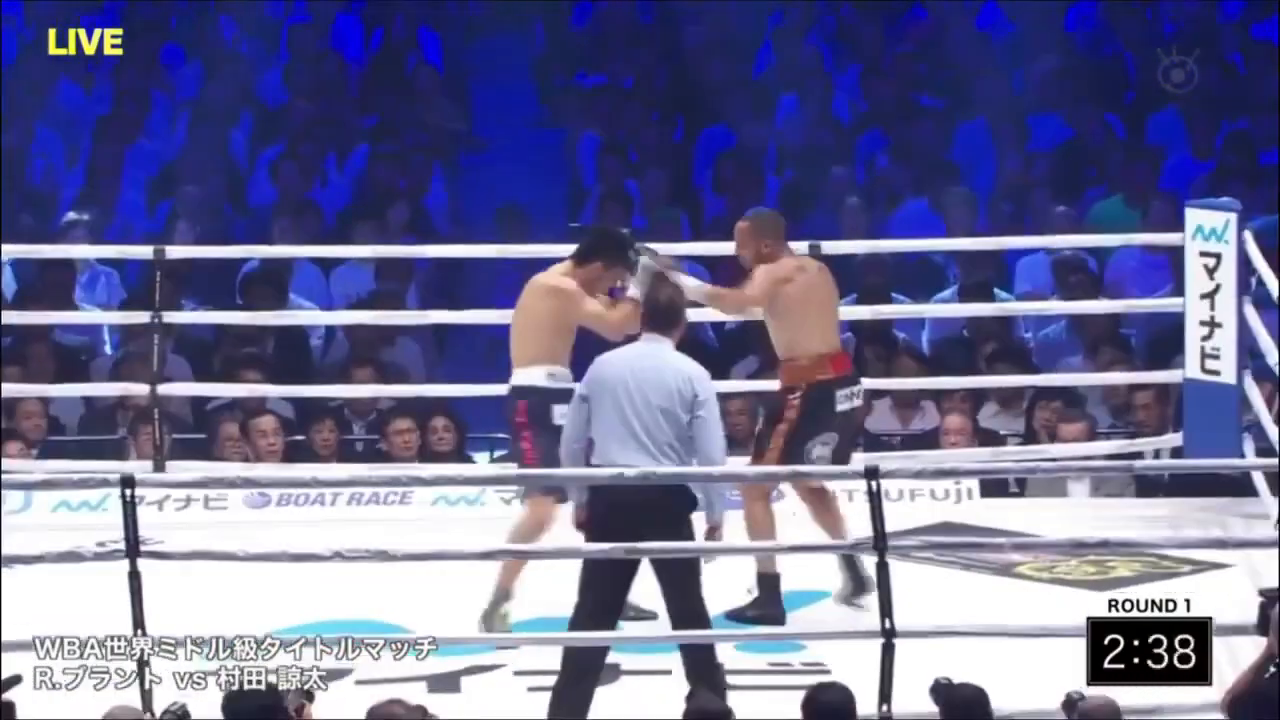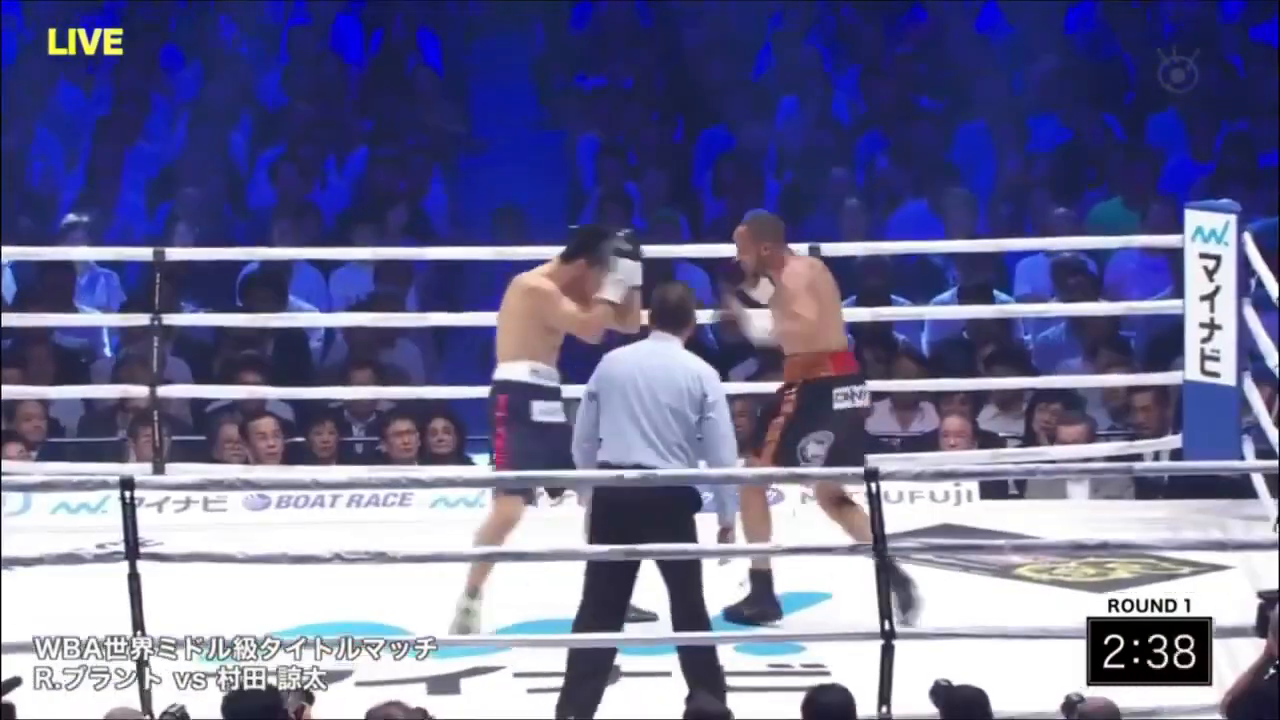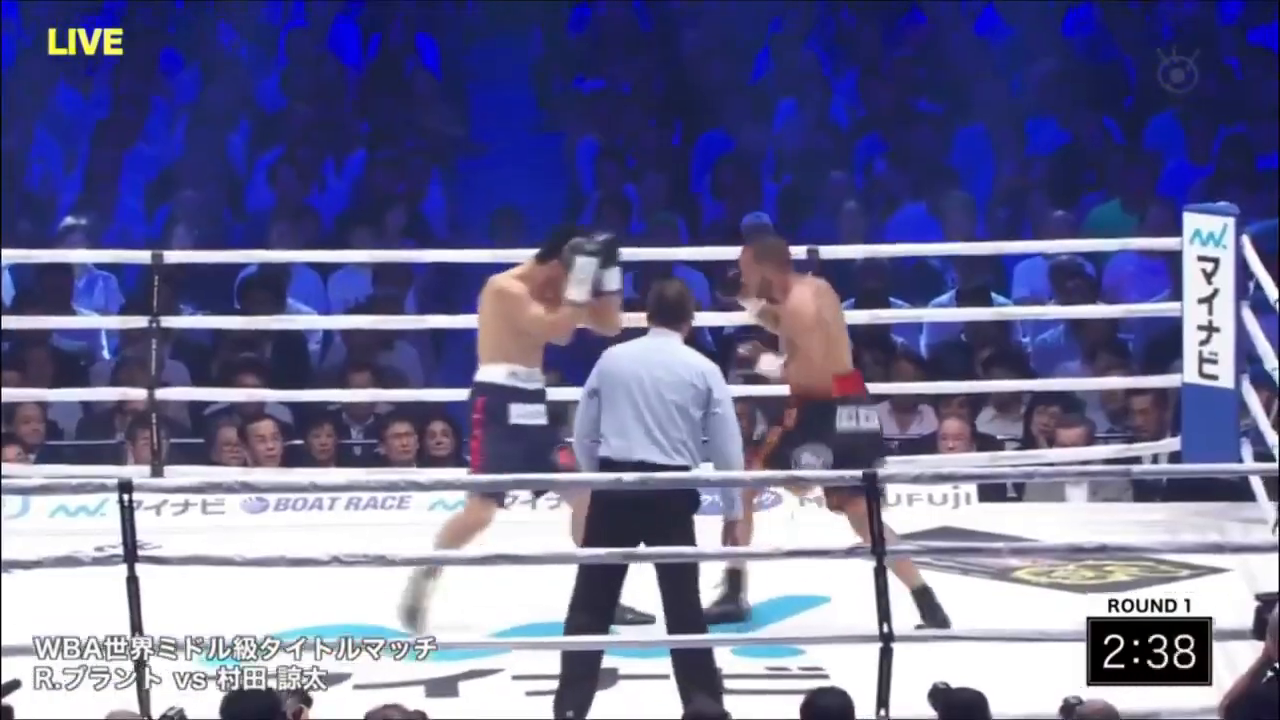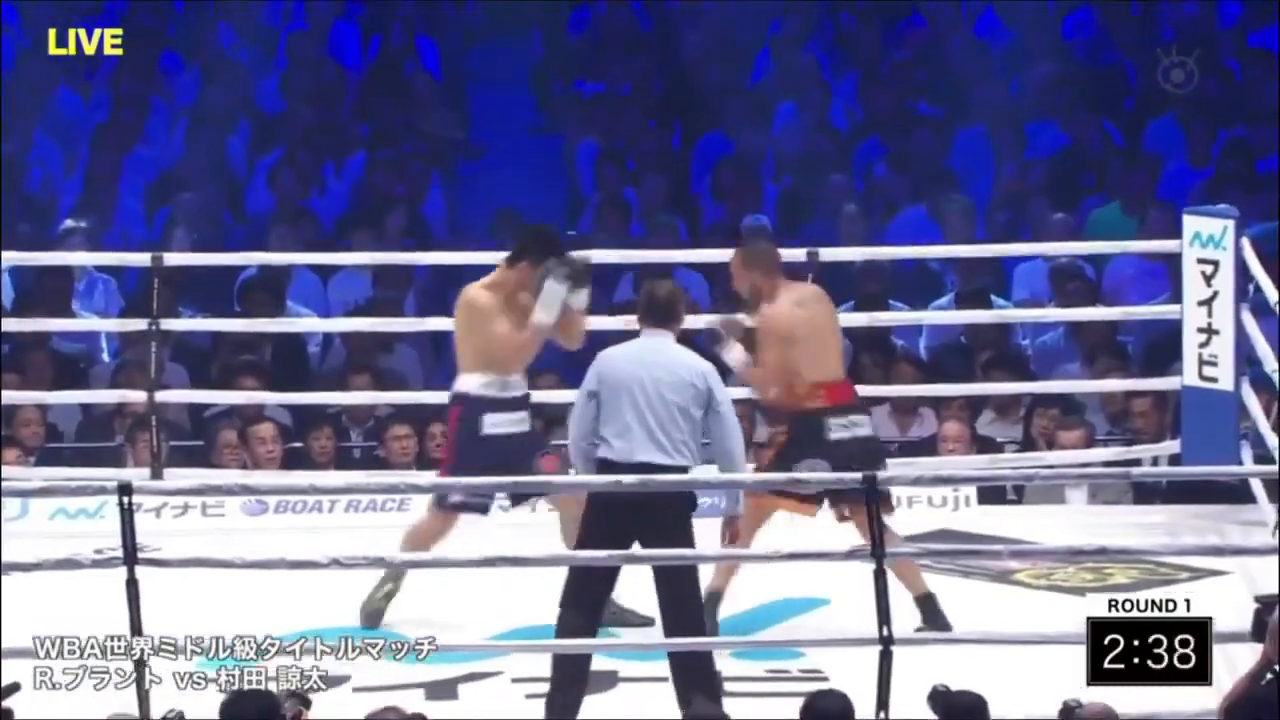
dt=0.1s
person 1, frame 1
left shoulder: (604, 366)
right shoulder: (690, 374)
left elbow: (572, 442)
right elbow: (711, 454)
left wrist: (580, 498)
right wrist: (714, 515)
left hip: (610, 493)
right hip: (665, 495)
left knee: (594, 608)
right knee: (687, 604)
person 1, frame 2
left shoulder: (612, 363)
right shoulder: (700, 373)
left elbow: (583, 440)
right elbow: (722, 455)
left wrist: (594, 494)
right wrist: (726, 517)
left hip: (614, 491)
right hip: (670, 494)
left knee: (599, 607)
right knee: (688, 606)
person 1, frame 3
left shoulder: (613, 358)
right shoulder: (703, 369)
left elbow: (582, 435)
right elbow: (728, 450)
left wrist: (599, 484)
left hip: (616, 482)
right hip: (671, 489)
left knee: (591, 603)
right knee: (683, 605)
person 1, frame 4
left shoulder: (607, 360)
right shoulder: (700, 369)
left elbow: (579, 437)
right elbow: (730, 448)
left wrist: (596, 486)
right wrist: (733, 510)
left hip: (612, 485)
right hip: (668, 490)
left knee: (581, 602)
right knee: (683, 608)
person 2, frame 1
left shoulder: (570, 287)
right shoulder: (556, 287)
left elbow: (621, 322)
right elbow: (616, 329)
left wrist: (634, 279)
right wrist: (636, 283)
left hip: (558, 404)
right hip: (533, 405)
right knee: (540, 510)
right ankle: (497, 604)
person 2, frame 2
left shoulder: (561, 287)
right shoulder: (535, 286)
left elbow: (629, 324)
right elbow: (589, 331)
left wrist: (628, 275)
right wrist: (616, 282)
left hip: (546, 401)
right hip: (515, 402)
right knee: (507, 509)
right ankle: (469, 601)
person 2, frame 3
left shoulder: (551, 288)
right shoulder: (507, 288)
left elbow: (610, 327)
right elbow: (556, 332)
left wrist: (608, 275)
right wrist: (581, 281)
left hip: (532, 403)
right hip: (497, 404)
left knee: (584, 496)
right knee: (479, 512)
right ankle: (421, 584)
person 2, frame 4
left shoulder: (523, 297)
right shoulder: (477, 299)
left elbow: (572, 341)
right elbow: (518, 353)
left wrist: (575, 293)
right wrist: (550, 303)
left hip: (514, 413)
right hip: (475, 416)
left knee: (573, 500)
right knee: (441, 519)
right ankle: (388, 583)
person 3, frame 1
left shoulder: (776, 272)
right shoulder: (817, 270)
left elbow: (738, 302)
left wrist: (681, 280)
left hip: (816, 389)
right hip: (840, 384)
left knee: (756, 487)
right knee: (809, 485)
left ankle: (769, 598)
right ankle: (852, 566)
person 3, frame 2
left shoulder: (792, 276)
right shoulder: (809, 269)
left elbow: (809, 329)
left wrist: (756, 326)
left hip: (815, 386)
right hip: (841, 383)
left knee: (752, 482)
right knee: (830, 494)
left ankle: (761, 593)
right ankle: (894, 577)
person 3, frame 3
left shoulder: (798, 304)
right shoulder: (816, 288)
left elbow: (815, 373)
left wrist: (770, 365)
right wrist: (754, 305)
left hip: (821, 409)
right hip: (854, 406)
right knee: (862, 514)
right ankle: (930, 607)
person 3, frame 4
left shoulder: (774, 315)
right shoulder: (814, 296)
left elbow: (772, 393)
left wrist: (735, 354)
right wrist: (746, 335)
left hip: (812, 420)
right hip: (850, 416)
left knee: (751, 512)
right knee: (870, 522)
left ankle: (706, 609)
right ankle: (931, 611)
